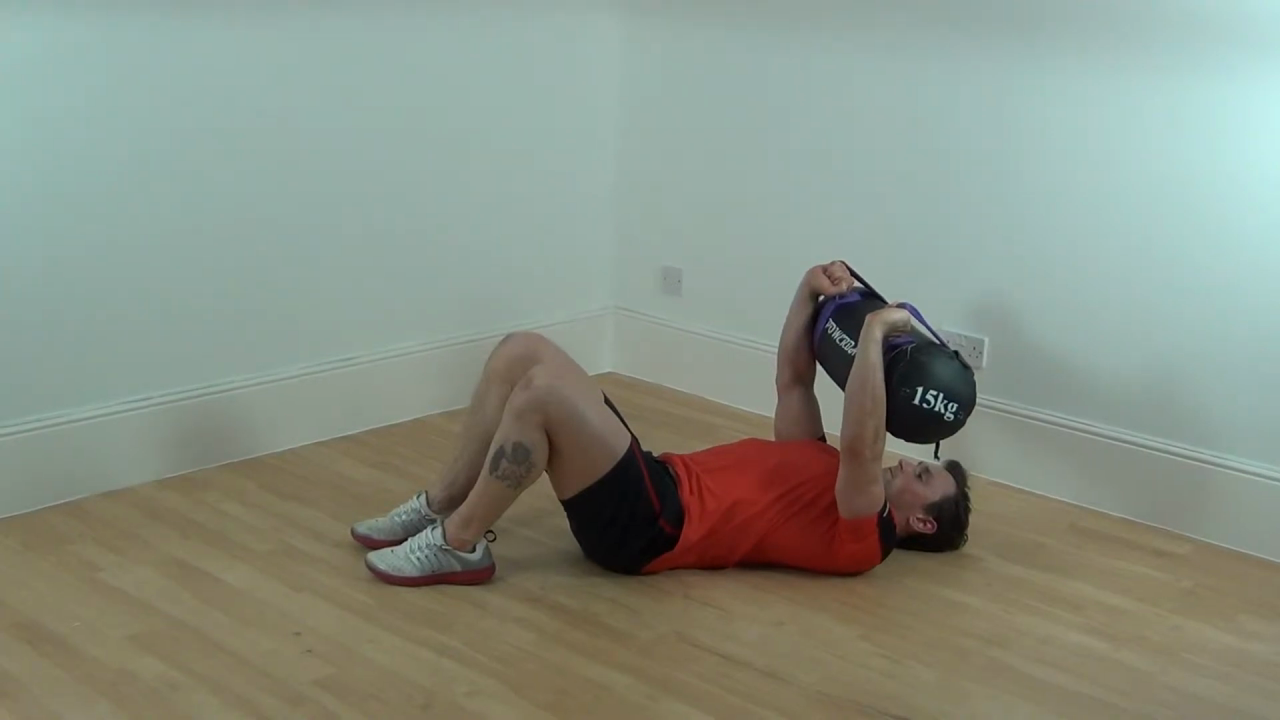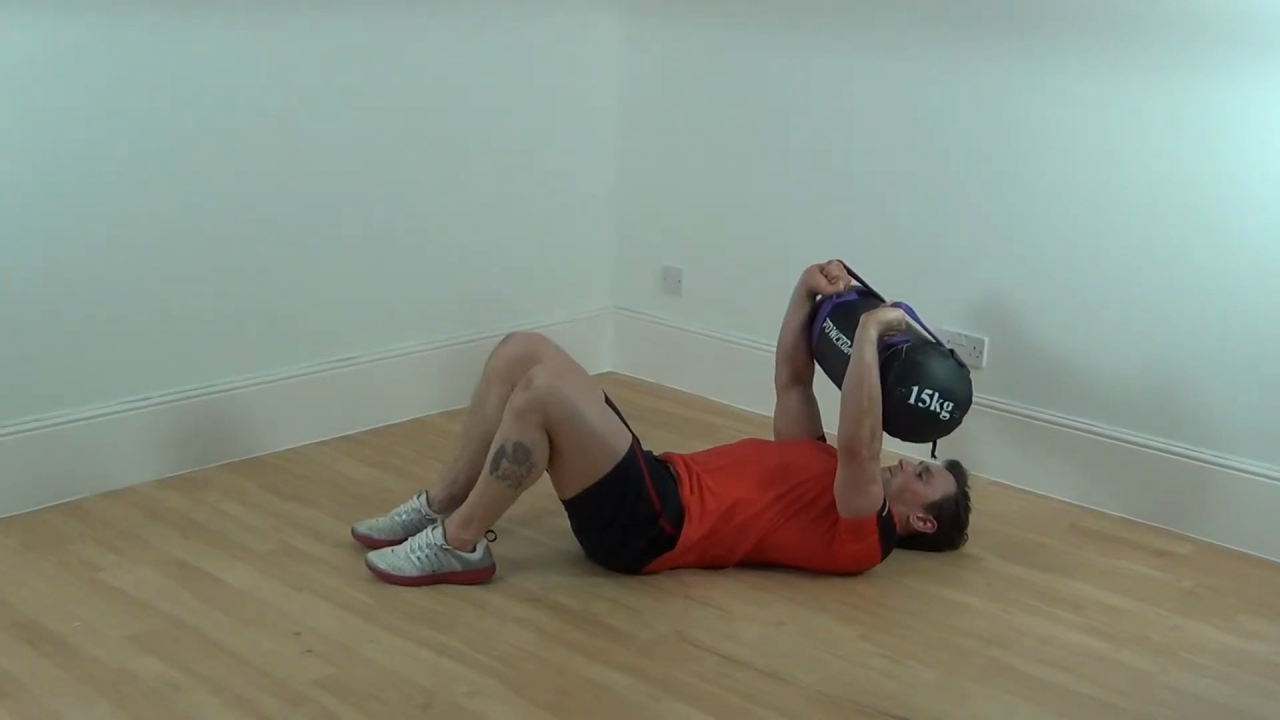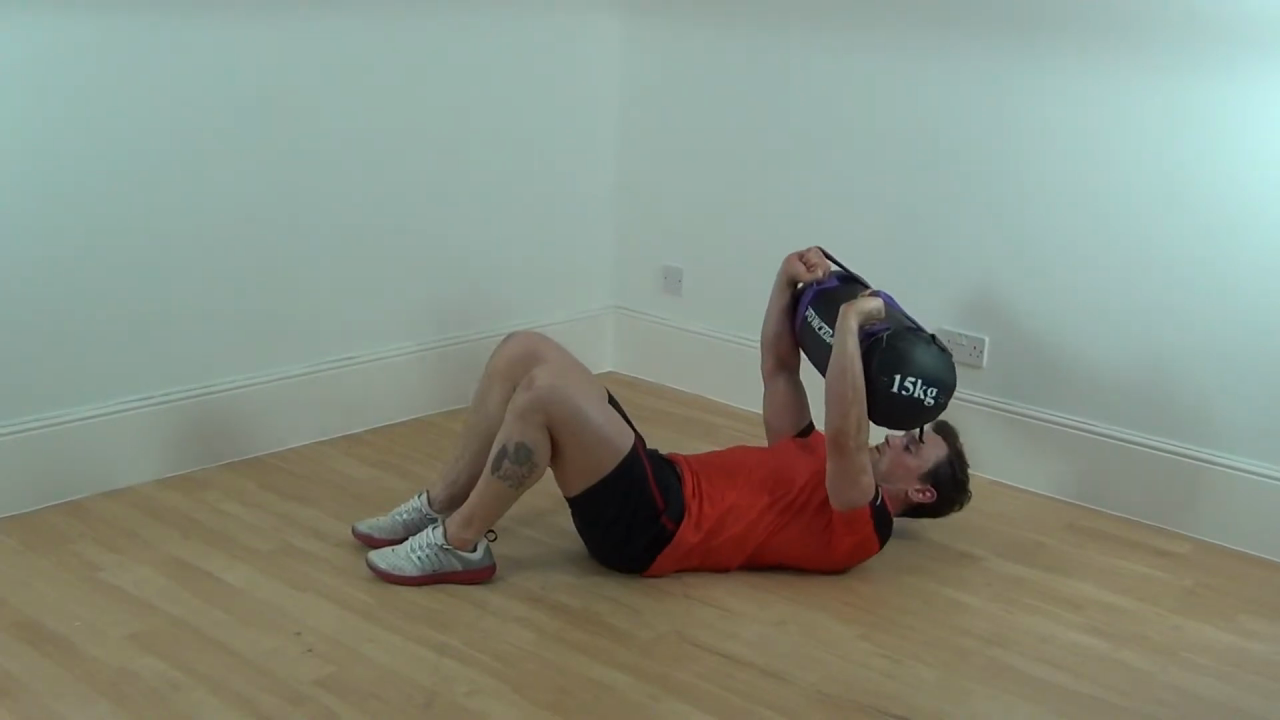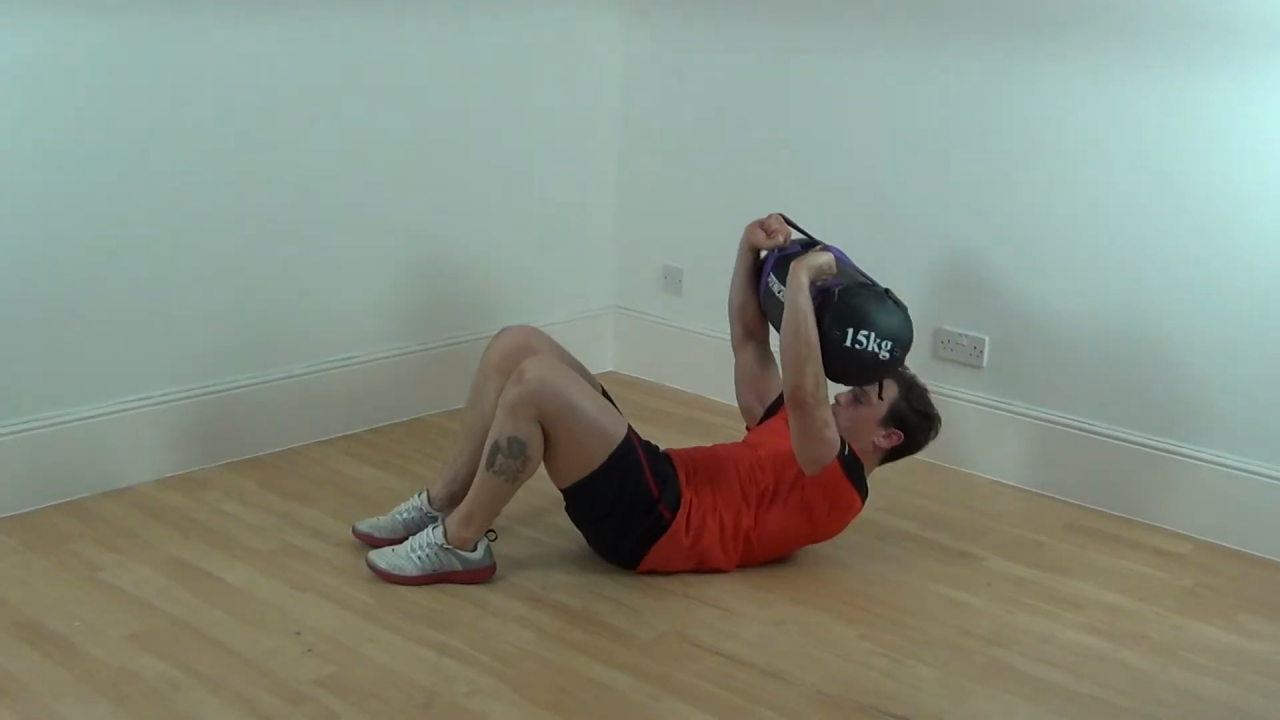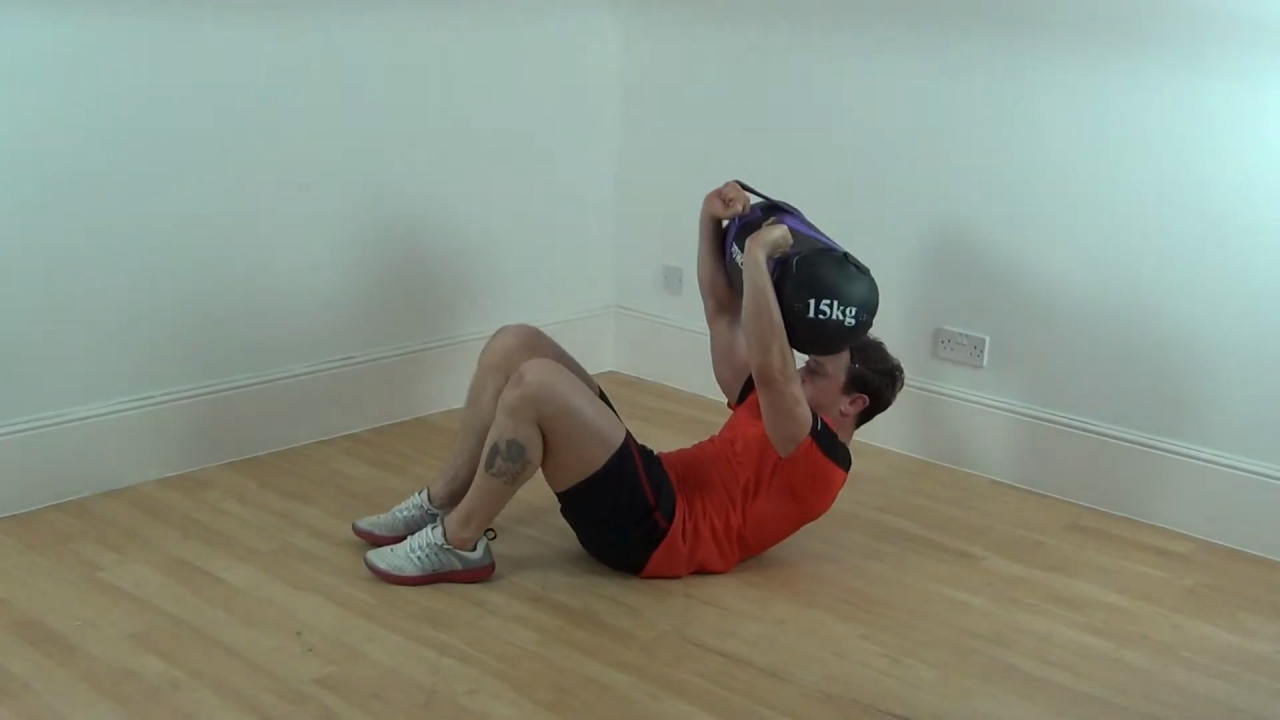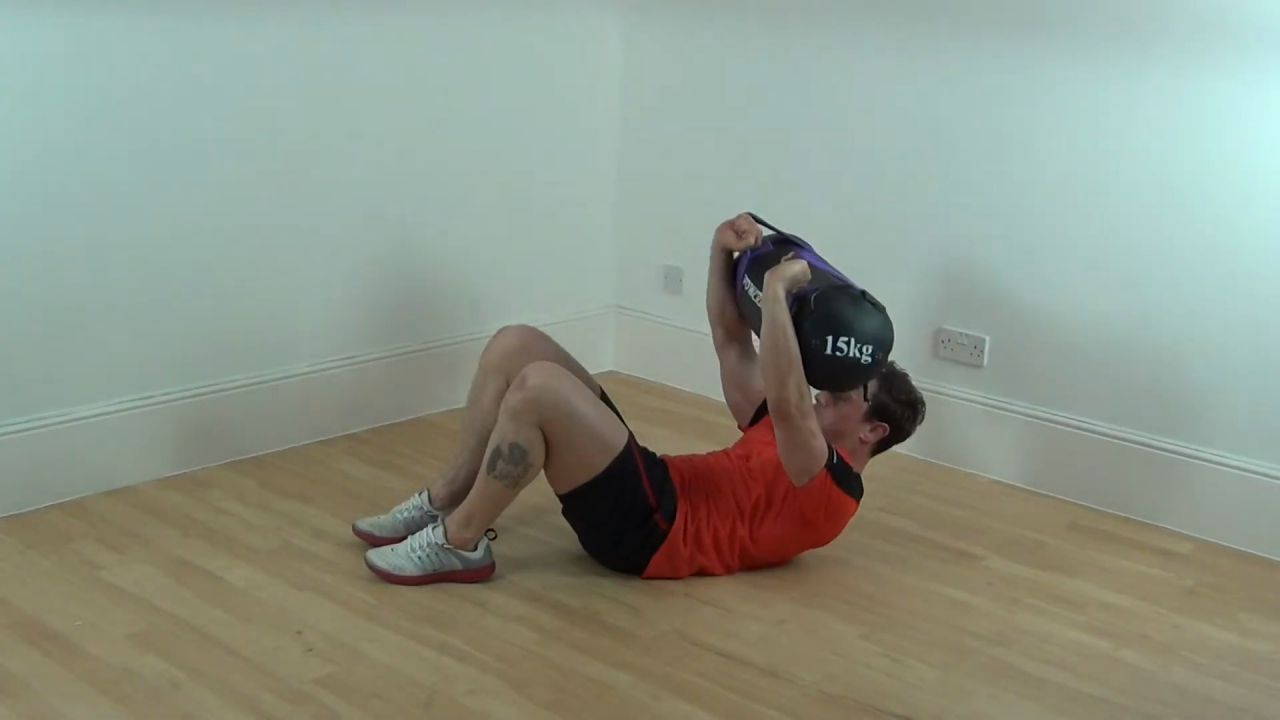
dt=0.4s
person 1, frame 1
left shoulder: (859, 536)
right shoulder: (823, 471)
left elbow: (861, 445)
right elbow: (792, 381)
left wrist: (874, 334)
right wrist: (811, 289)
left hip: (649, 526)
right hip: (650, 485)
left knee: (542, 389)
right knee: (522, 351)
left ankle: (458, 545)
right ankle: (439, 505)
person 1, frame 2
left shoulder: (860, 536)
right shoulder: (823, 470)
left elbow: (859, 444)
right elbow: (791, 381)
left wrist: (869, 334)
right wrist: (808, 291)
left hip: (649, 525)
right hip: (652, 484)
left knee: (542, 388)
right knee: (522, 351)
left ankle: (458, 544)
right ankle: (439, 505)
person 1, frame 3
left shoulder: (859, 526)
right shoulder: (820, 463)
left elbow: (847, 434)
right elbow: (778, 370)
left wrist: (850, 322)
right wrist: (789, 280)
left hip: (653, 527)
right hip: (656, 486)
left knee: (544, 389)
right knee: (523, 351)
left ankle: (459, 545)
right ankle: (440, 504)
person 1, frame 4
left shoulder: (837, 484)
right shoulder: (799, 437)
left elbow: (805, 390)
right elbow: (749, 340)
left wrist: (801, 280)
right wrist: (751, 251)
left hip: (651, 523)
right hip: (646, 489)
left knee: (536, 378)
right knee: (516, 344)
left ankle: (459, 545)
right ankle: (440, 504)
person 1, frame 5
left shoulder: (818, 459)
right shoulder: (774, 412)
left elbow: (770, 365)
right elbow: (723, 315)
left wrist: (758, 254)
right wrist: (711, 222)
left hip: (648, 528)
right hip: (639, 489)
left knee: (533, 383)
right knee: (514, 345)
left ankle: (457, 543)
right ankle: (440, 503)
person 1, frame 6
left shoulder: (832, 490)
right shoulder: (786, 436)
left elbow: (788, 400)
right elbow: (731, 342)
left wrist: (776, 289)
right wrist: (722, 250)
left hip: (648, 529)
right hip: (642, 489)
left knee: (537, 386)
right knee: (515, 345)
left ankle: (459, 544)
right ankle: (442, 501)
